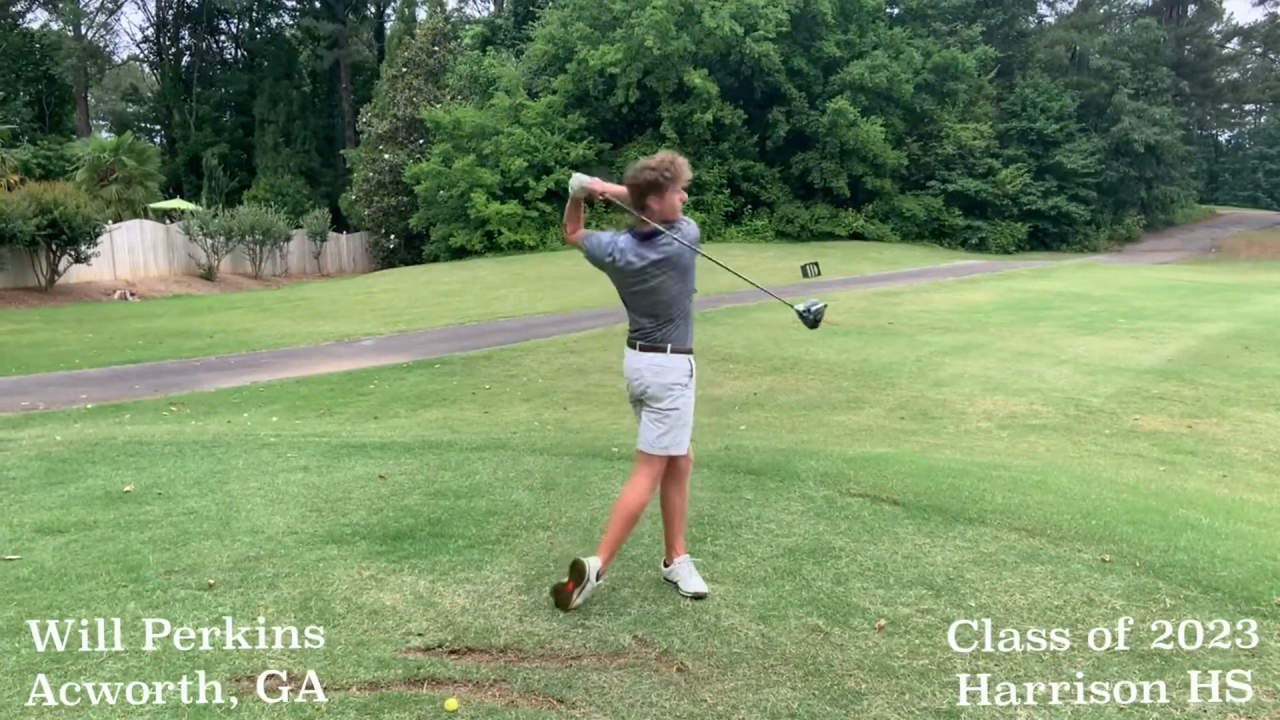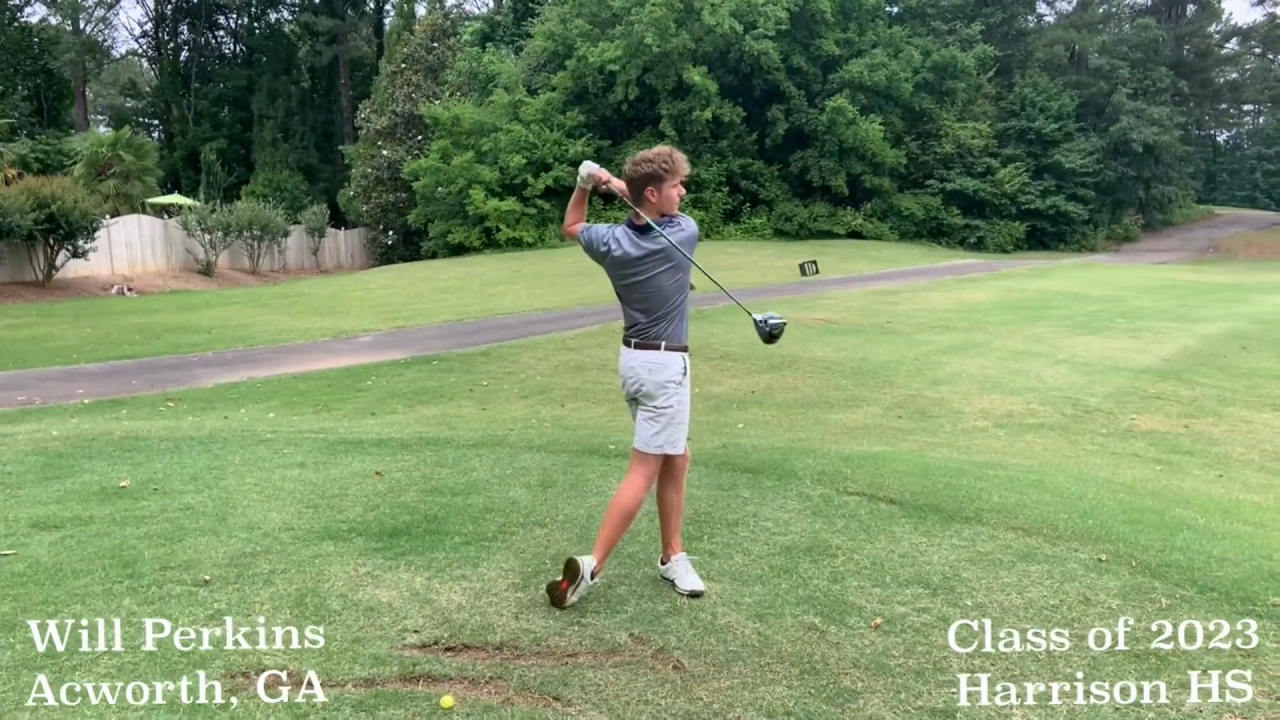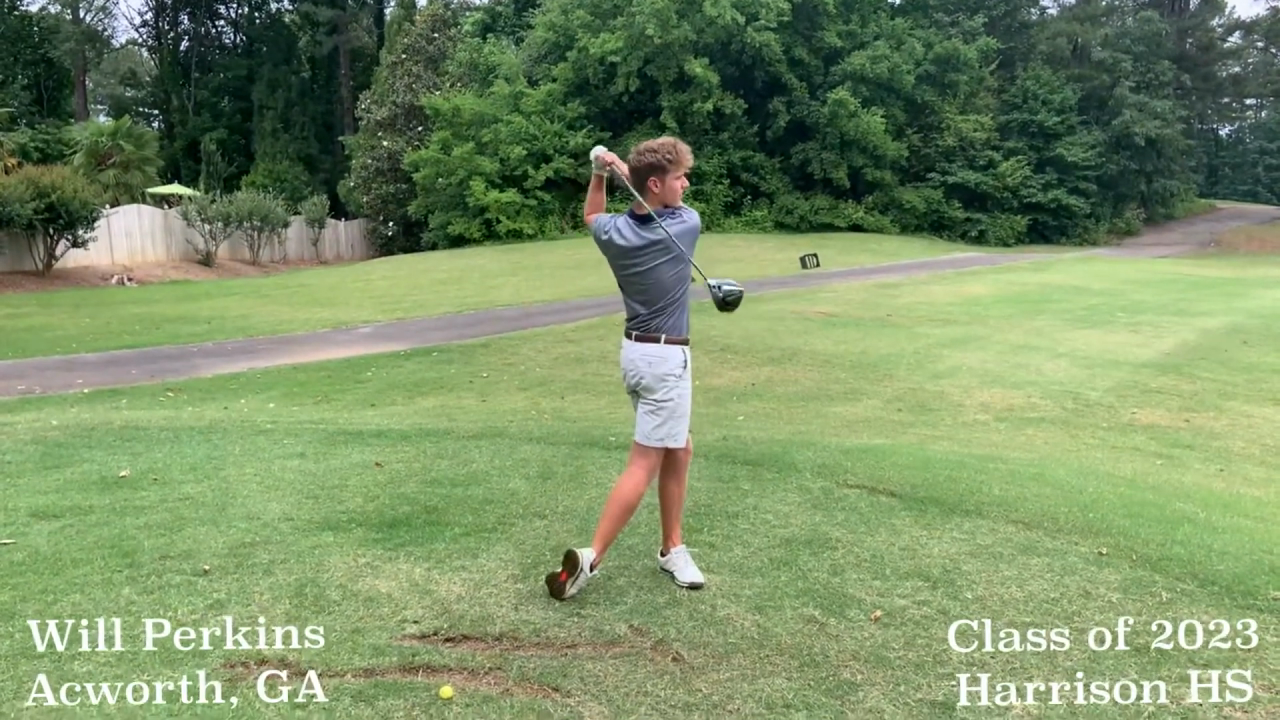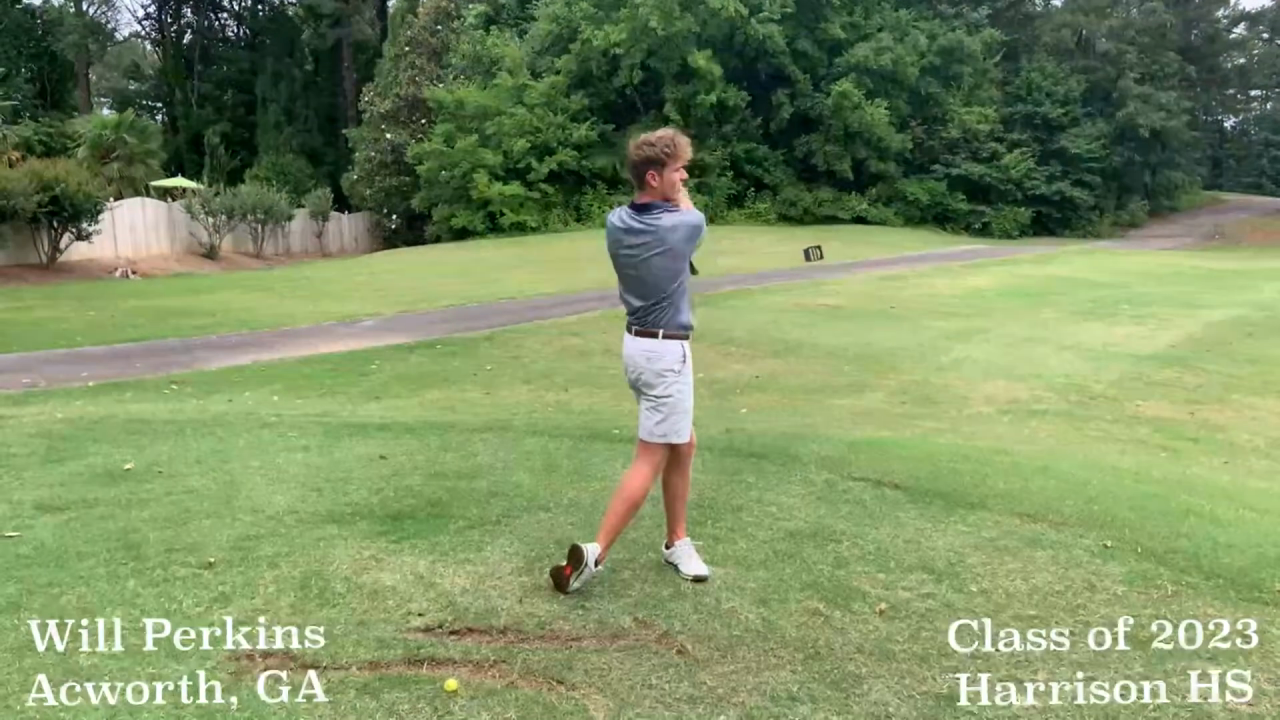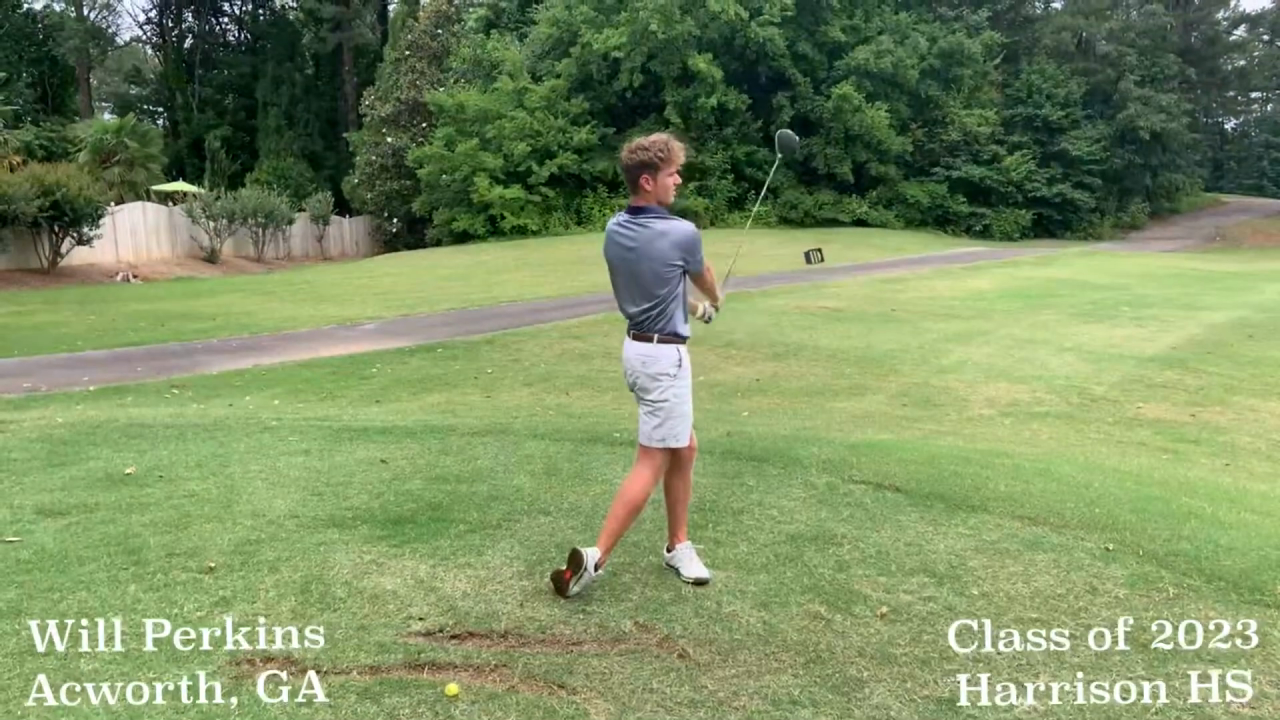
dt=0.5s
person 1, frame 1
left shoulder: (613, 250)
right shoulder: (685, 237)
left elbow: (572, 233)
right elbow: (655, 207)
left wrist: (579, 193)
right wrist: (611, 189)
left hip: (638, 360)
right hip: (670, 366)
left knee: (679, 462)
right knee: (649, 472)
left ankle: (676, 558)
right ankle: (595, 566)
person 1, frame 2
left shoulder: (609, 241)
right shoulder: (684, 233)
left elbow: (571, 226)
right elbow: (670, 215)
left wrist: (585, 183)
right wrist: (618, 184)
left hip: (635, 358)
right hip: (664, 364)
left knee: (676, 459)
right knee: (643, 471)
left ankle: (673, 556)
right ankle: (590, 566)
person 1, frame 3
left shoulder: (612, 232)
right shoulder: (686, 227)
left elbow: (592, 216)
right elbow: (675, 209)
left wrist: (599, 173)
right wrist: (628, 171)
left hip: (635, 350)
right hip: (666, 357)
left knee: (679, 451)
right knee: (644, 464)
left ankle: (672, 548)
right ankle: (589, 558)
person 1, frame 4
left shoulder: (616, 223)
right shoulder: (685, 226)
right wrist: (680, 199)
left hip: (638, 344)
right hip: (665, 352)
left knee: (683, 444)
right knee: (650, 460)
left ankle: (677, 542)
right ankle: (594, 553)
person 1, frame 5
left shoulder: (614, 230)
right shoulder: (681, 234)
right elbow: (704, 279)
right wrist: (713, 302)
left hip: (639, 348)
right hip: (663, 356)
left knee: (684, 448)
right knee: (651, 464)
left ankle: (678, 545)
right ankle: (593, 557)
